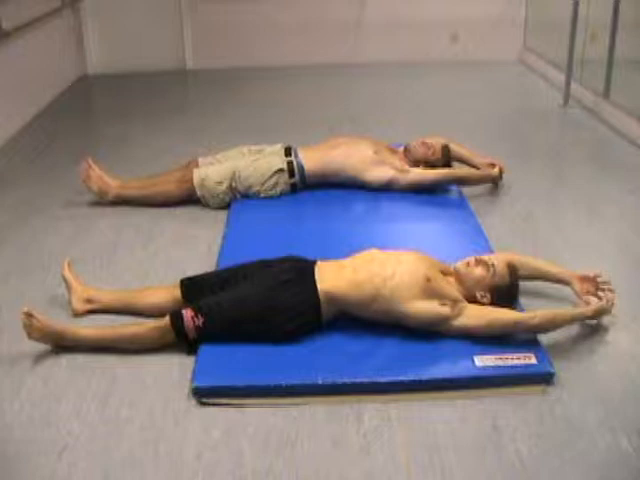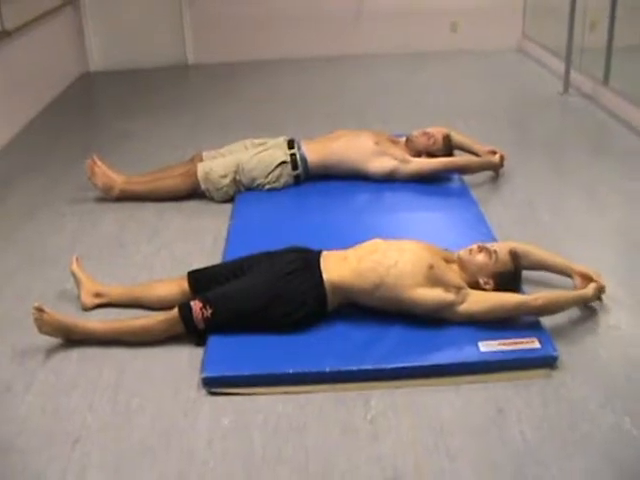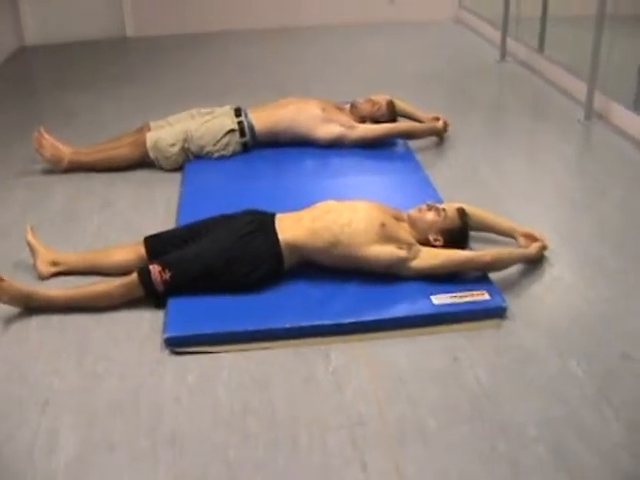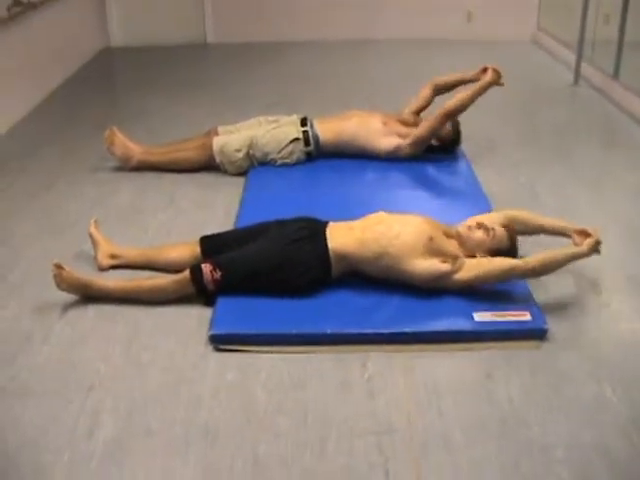
dt=1s
person 1, frame 1
left shoulder: (454, 312)
right shoulder: (444, 269)
left elbow: (523, 320)
right elbow: (512, 257)
left wrist: (585, 311)
right wrist: (573, 277)
left hip: (299, 306)
right hip: (302, 269)
left knee: (174, 325)
right knee: (182, 292)
left ankle: (69, 334)
right ankle: (91, 297)
person 1, frame 2
left shoulder: (457, 298)
right shoulder: (447, 257)
left elbow: (527, 302)
right elbow: (515, 244)
left wrist: (580, 294)
right wrist: (575, 270)
left hip: (307, 295)
right hip: (307, 259)
left knee: (185, 316)
right knee: (190, 284)
left ankle: (80, 329)
right ankle: (100, 292)
person 1, frame 3
left shoulder: (408, 255)
right shoulder: (398, 217)
left elbow: (475, 259)
right elbow: (463, 207)
left wrist: (524, 253)
right wrist: (518, 232)
left hip: (264, 256)
right hip: (263, 221)
left knee: (143, 281)
right knee: (146, 249)
right ankle: (56, 260)
person 1, frame 4
left shoulder: (453, 269)
right shoulder: (452, 232)
left elbow: (519, 265)
right elbow: (510, 214)
left wrist: (576, 250)
right wrist: (570, 228)
left hip: (314, 263)
right hip: (316, 229)
left knee: (197, 279)
right knee: (201, 248)
left ankle: (96, 287)
right ankle: (116, 255)
person 2, frame 1
left shoulder: (399, 174)
right shoulder: (393, 149)
left elbow: (444, 173)
right elbow: (442, 140)
left wrist: (487, 175)
right wrist: (484, 162)
left hip: (285, 173)
right hip: (283, 153)
left knee: (192, 184)
right knee: (195, 165)
left ankle: (114, 191)
right ankle: (117, 185)
person 2, frame 2
left shoulder: (399, 164)
right shoulder: (395, 140)
left elbow: (446, 163)
right elbow: (445, 129)
left wrist: (487, 164)
right wrist: (484, 149)
left hip: (288, 166)
right hip: (286, 145)
left knee: (197, 178)
right knee: (199, 160)
left ankle: (119, 188)
right ankle: (123, 180)
person 2, frame 3
left shoulder: (347, 130)
right shoulder: (341, 108)
left elbow: (391, 129)
right elbow: (390, 99)
left wrist: (431, 129)
right wrist: (427, 117)
left hip: (236, 134)
right hip: (233, 114)
left knee: (147, 148)
right knee: (147, 130)
left ankle: (69, 160)
right ankle: (73, 151)
person 2, frame 4
left shoulder: (406, 145)
right shoulder: (406, 122)
left elbow: (447, 111)
right elbow: (434, 86)
left wrist: (482, 86)
right wrist: (474, 76)
left hip: (301, 143)
right hip: (300, 124)
left knee: (214, 151)
right knee: (216, 133)
left ankle: (138, 158)
right ankle: (142, 151)
